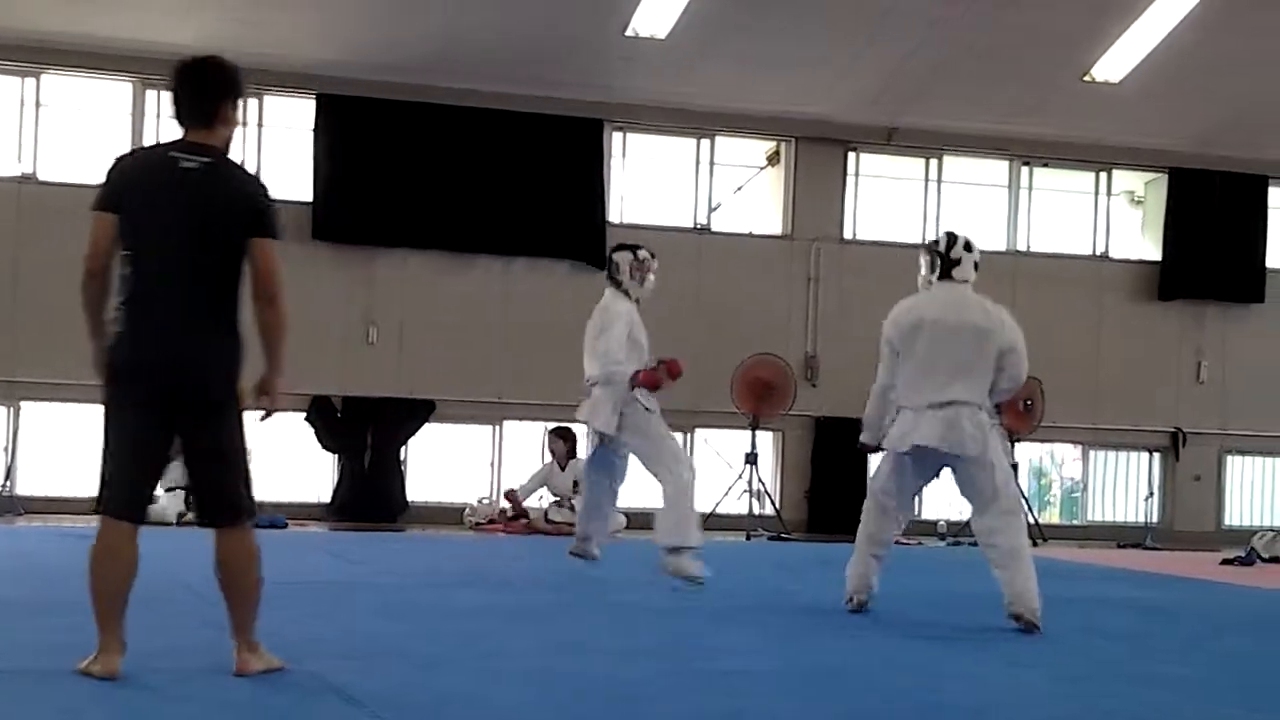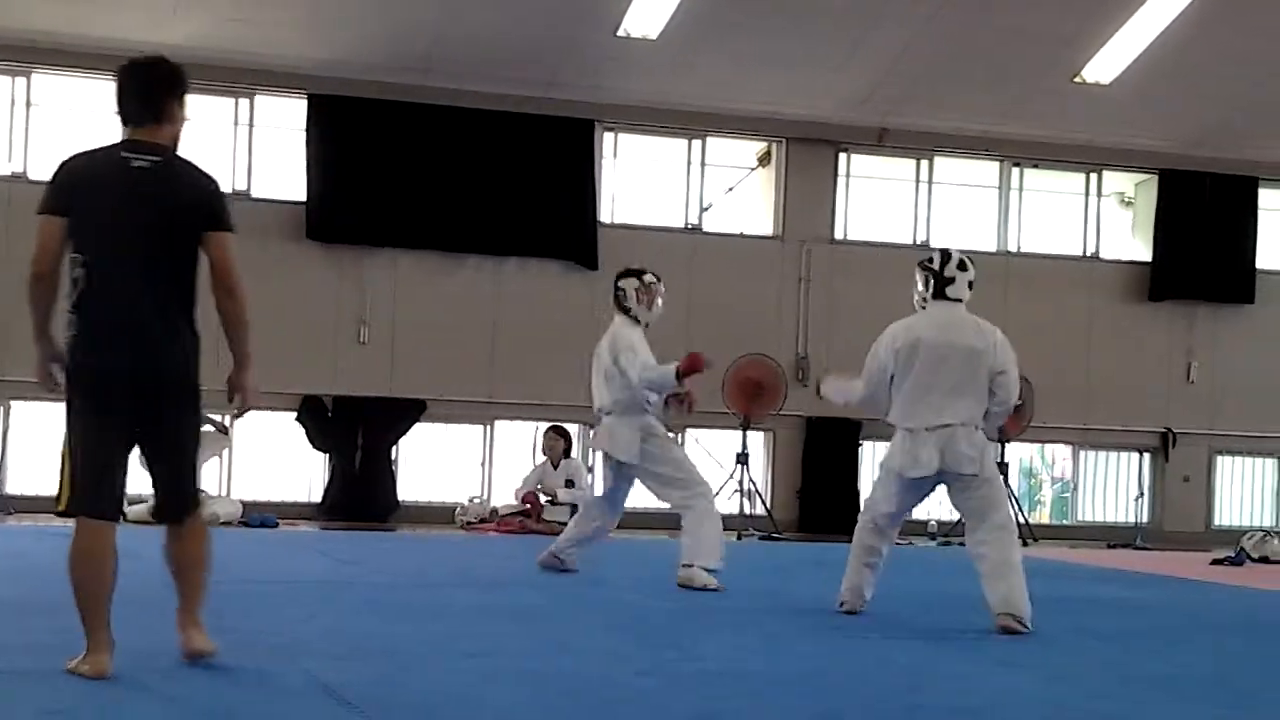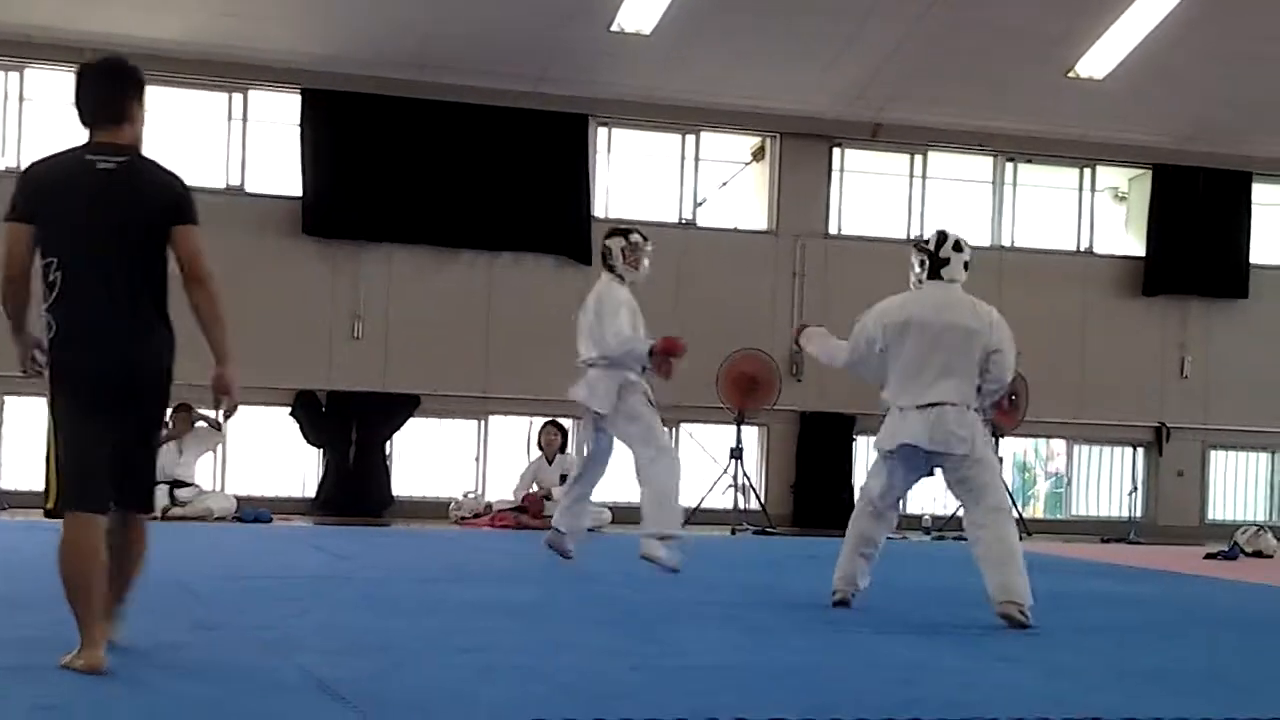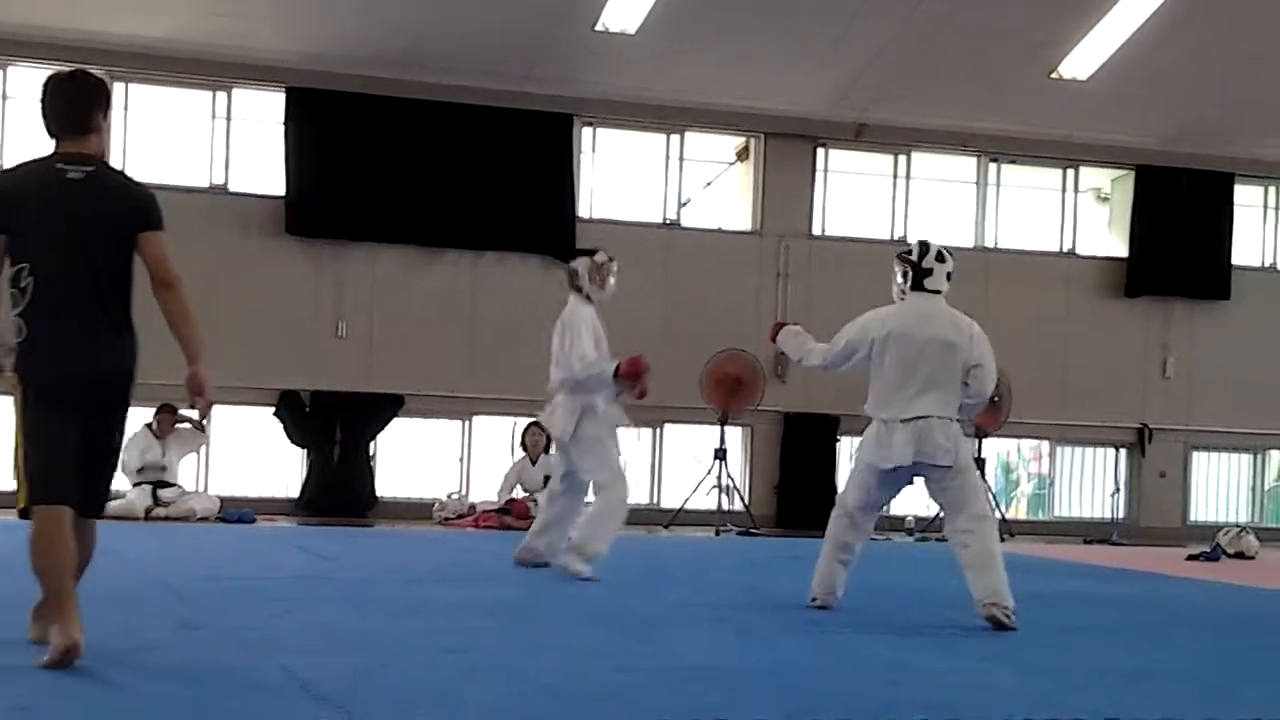
dt=0.2s
person 1, frame 1
left shoulder: (128, 173)
right shoulder: (247, 192)
left elbow: (95, 268)
right elbow: (267, 294)
left wrist: (100, 341)
right wrist: (273, 371)
left hip: (136, 365)
right hip: (210, 371)
left knee: (119, 514)
right knee: (232, 518)
left ankle: (108, 648)
right ankle: (248, 648)
person 1, frame 2
left shoulder: (74, 175)
right shoulder: (198, 187)
left elbow: (42, 272)
right elbow: (227, 287)
left wrist: (45, 342)
right wrist: (242, 365)
left hip: (96, 364)
right hip: (172, 368)
left knee: (94, 512)
right knee: (183, 508)
left ankle: (97, 649)
right ankle: (191, 625)
person 1, frame 3
right shoulder: (164, 186)
right elbow: (197, 280)
right wrist: (223, 362)
left hip: (76, 363)
right hip: (146, 364)
left knee: (82, 508)
right knee: (131, 505)
left ankle: (91, 642)
right ankle: (106, 619)
person 1, frame 4
right shoulder: (131, 196)
right elbow: (165, 284)
right wrist: (196, 363)
right hip: (109, 367)
left knee: (51, 504)
right knee: (85, 505)
left ankle: (65, 623)
right ankle: (52, 613)
person 2, frame 1
left shoulder: (906, 311)
right shoulder: (995, 316)
left elbow: (888, 381)
right elbow: (1015, 374)
left wrist: (873, 432)
left hip: (915, 426)
right hip: (969, 426)
left knee: (883, 504)
right knee: (1001, 514)
left ankle: (859, 589)
right ankle: (1023, 601)
person 2, frame 2
left shoulder: (901, 333)
right shoulder: (989, 336)
left elbow: (869, 394)
right elbow: (1005, 397)
left wrist: (831, 387)
left hip: (913, 446)
right hip: (966, 446)
left knee: (877, 521)
right knee: (992, 529)
left ankle: (852, 597)
right ankle: (1010, 609)
person 2, frame 3
left shoulder: (892, 309)
right shoulder: (984, 315)
left elbow: (851, 357)
right elbow: (1002, 373)
left wrist: (812, 339)
left hip: (906, 424)
right hip: (959, 426)
left knee: (875, 504)
right knee: (989, 512)
left ankle: (845, 586)
right ankle: (1011, 598)
person 2, frame 4
left shoulder: (878, 321)
right shoulder: (966, 328)
left elbow: (828, 357)
right elbow: (981, 388)
left wrist: (787, 337)
left hip: (889, 437)
right hip: (942, 437)
left knee: (852, 513)
right knee: (972, 520)
left ankle: (824, 592)
right ankle: (995, 601)
person 3, frame 1
left shoulder: (619, 309)
right shoulder: (616, 310)
right elbow: (609, 361)
left wrist: (658, 368)
right wrist: (640, 377)
left hip: (613, 406)
right hip: (624, 406)
left knee: (603, 477)
right knee: (677, 470)
left ankle: (586, 540)
right ankle: (678, 551)
person 3, frame 2
left shoulder: (622, 335)
right shoulder: (626, 336)
right elbow: (644, 375)
left wrist: (672, 394)
right wrist: (680, 371)
left hip: (619, 431)
right hip: (637, 432)
left knee: (608, 506)
right knee: (696, 494)
left ankle: (559, 553)
right ankle: (694, 567)
person 3, frame 3
left shoulder: (605, 293)
right shoulder: (613, 292)
right elbow: (619, 343)
left wrist: (653, 361)
right wrist: (655, 349)
left hip: (603, 387)
right hip: (616, 388)
left knee: (593, 462)
right knee: (659, 456)
left ankle: (561, 530)
right ankle: (657, 537)
person 3, frame 4
left shoulder: (578, 314)
right shoulder: (579, 315)
right elbow: (582, 367)
left wrist: (625, 382)
right wrist: (620, 370)
left hip: (575, 411)
right hip: (582, 412)
left knee: (570, 485)
right knee: (613, 488)
left ankle: (534, 548)
right ankle: (576, 551)
